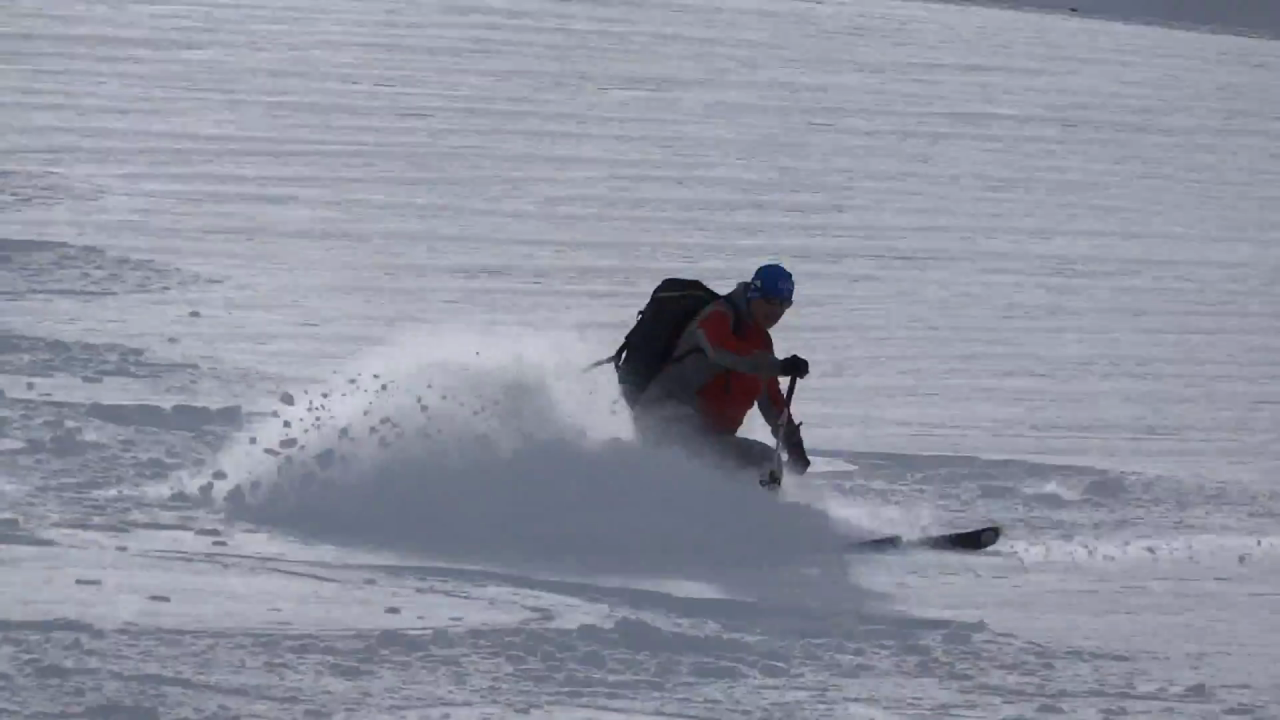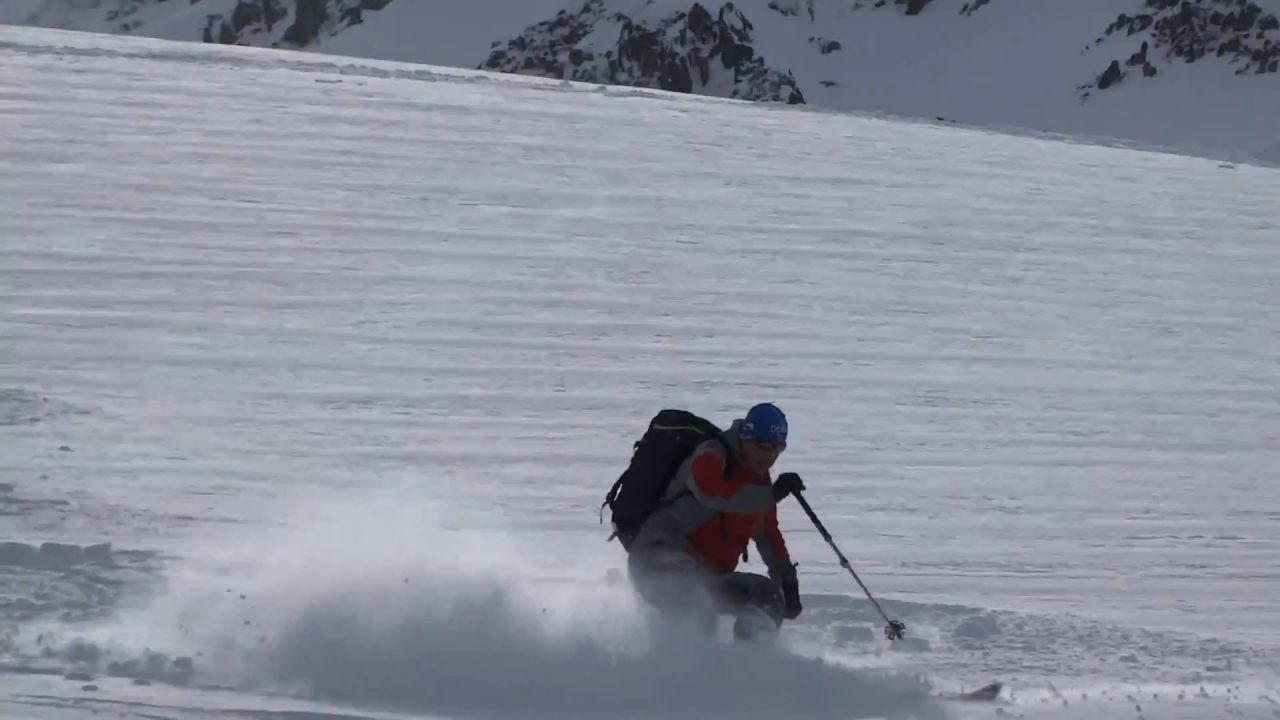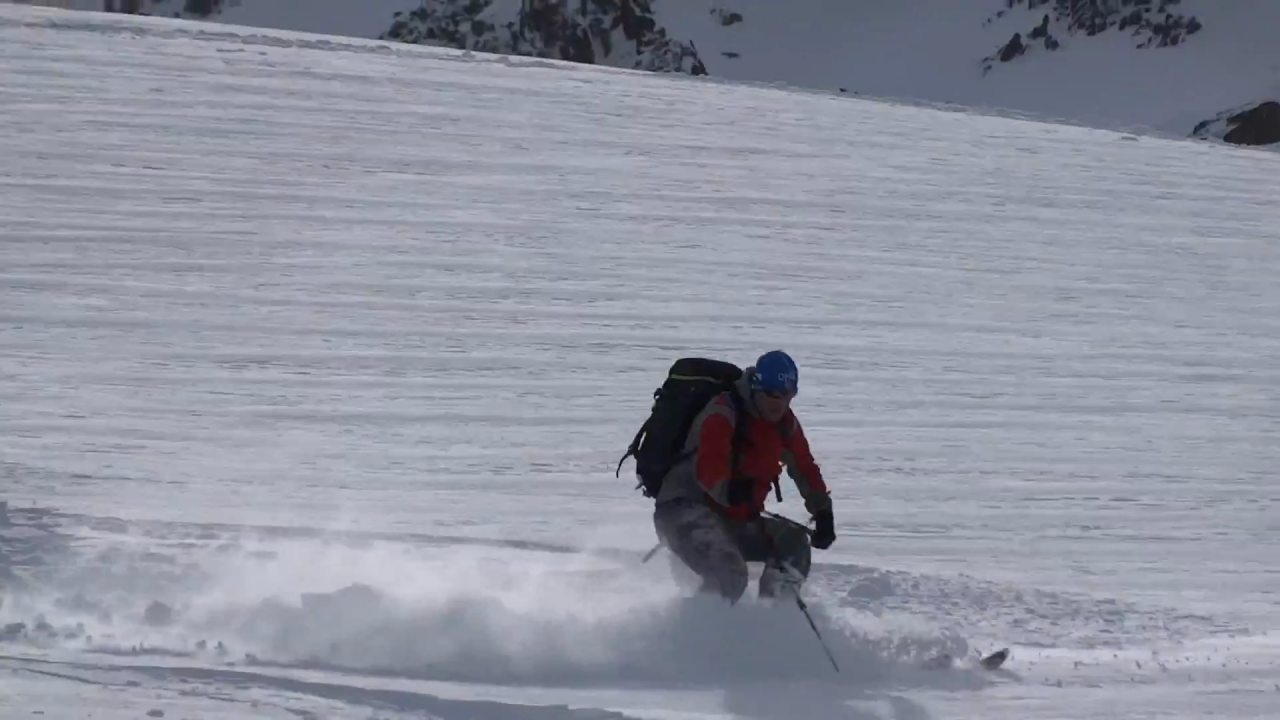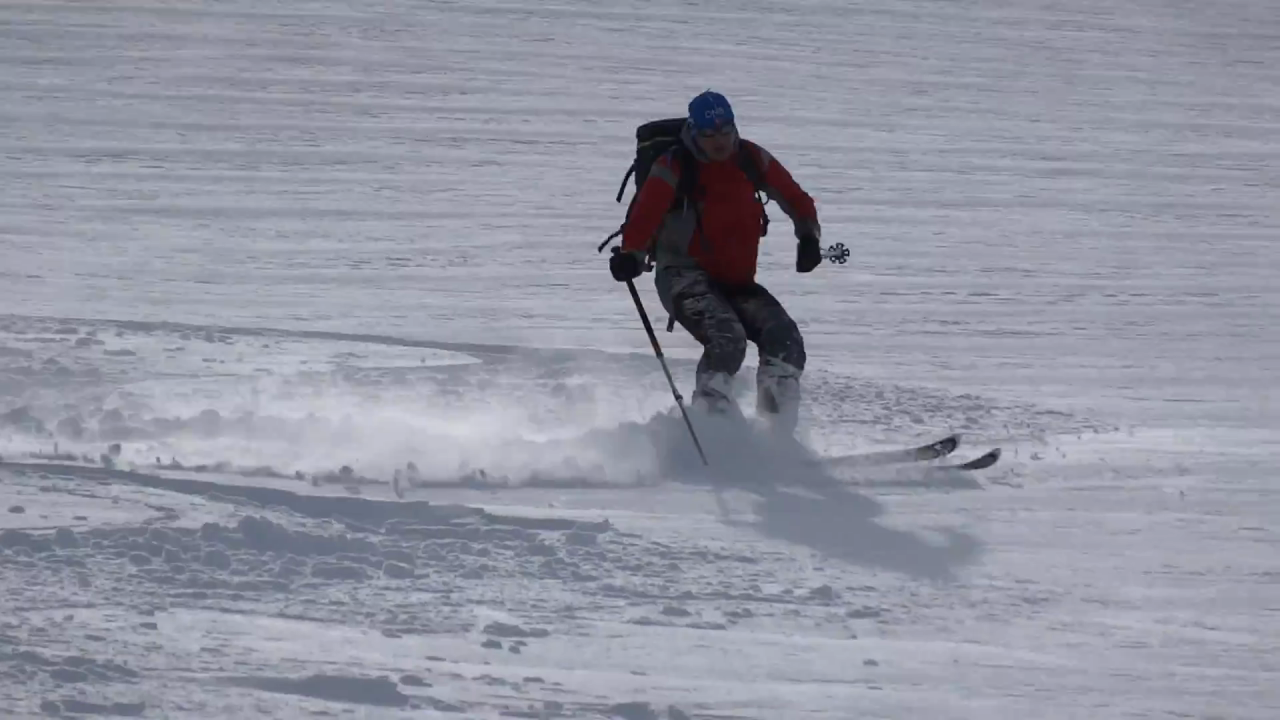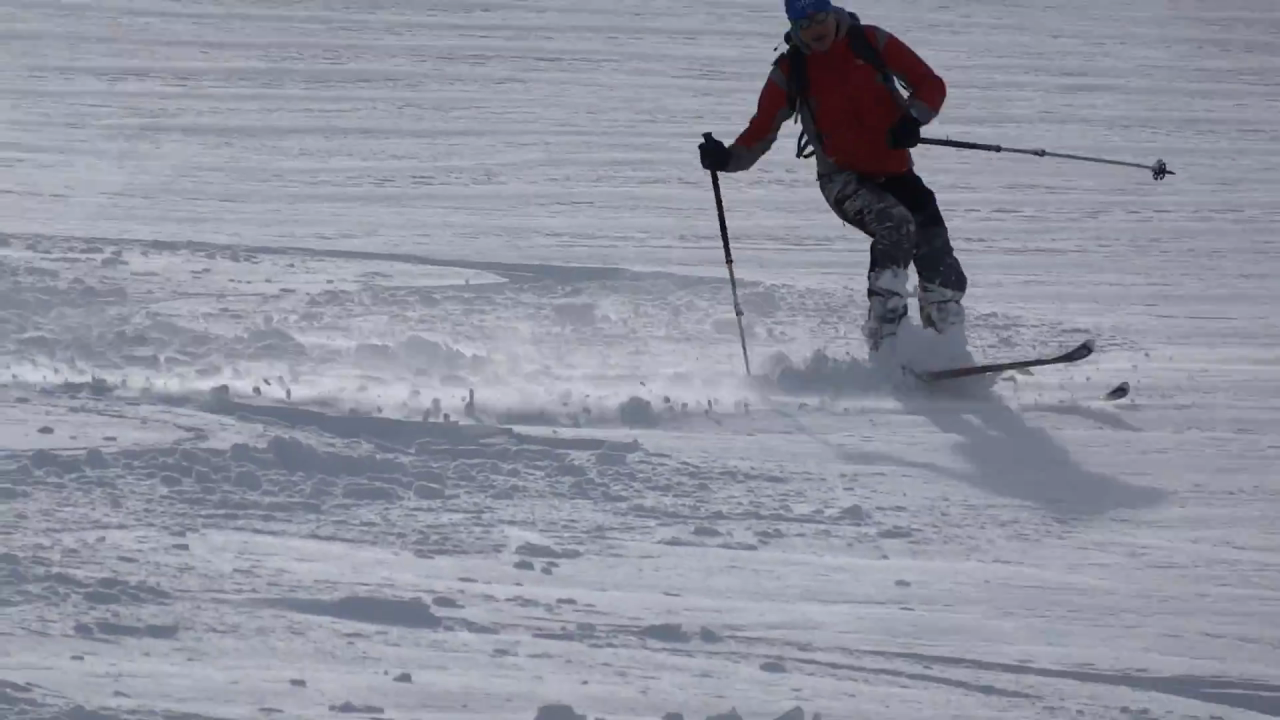
dt=0.2s
person 1, frame 1
left shoulder: (761, 340)
right shoulder: (720, 315)
left elbow: (771, 398)
right elbow: (721, 349)
left wrist: (793, 443)
right wrist: (780, 366)
left hip: (707, 433)
right hip: (667, 415)
left knee: (768, 463)
person 1, frame 2
left shoulder: (759, 478)
right shoulder: (711, 457)
left elbow: (768, 535)
right elbow: (710, 492)
left wrist: (788, 583)
right wrist: (772, 494)
left hip: (703, 574)
right hip: (660, 558)
left knee: (769, 597)
right knee: (701, 615)
person 1, frame 3
left shoulder: (783, 422)
right shoulder: (722, 413)
left elbow: (805, 468)
right elbow: (707, 468)
left wrist: (822, 513)
right wrist: (729, 492)
left hip: (731, 521)
right hip: (685, 510)
left knee: (794, 542)
right knee: (730, 575)
person 1, frame 4
left shoulder: (752, 158)
right shoulder: (672, 168)
left elbow: (797, 200)
right elbow: (640, 223)
left wrist: (809, 237)
right wrist: (630, 257)
left hip: (735, 278)
right hip: (688, 276)
left knee: (784, 338)
right knee: (728, 341)
left ankle: (779, 432)
person 1, frame 5
left shoulder: (872, 41)
right shoulder: (789, 72)
left elbow: (931, 84)
right elbow: (759, 133)
left wrist: (913, 119)
right wrist: (729, 157)
left hip: (896, 172)
right hip: (844, 176)
left knee: (939, 257)
right knee: (896, 226)
right ankle: (883, 339)
